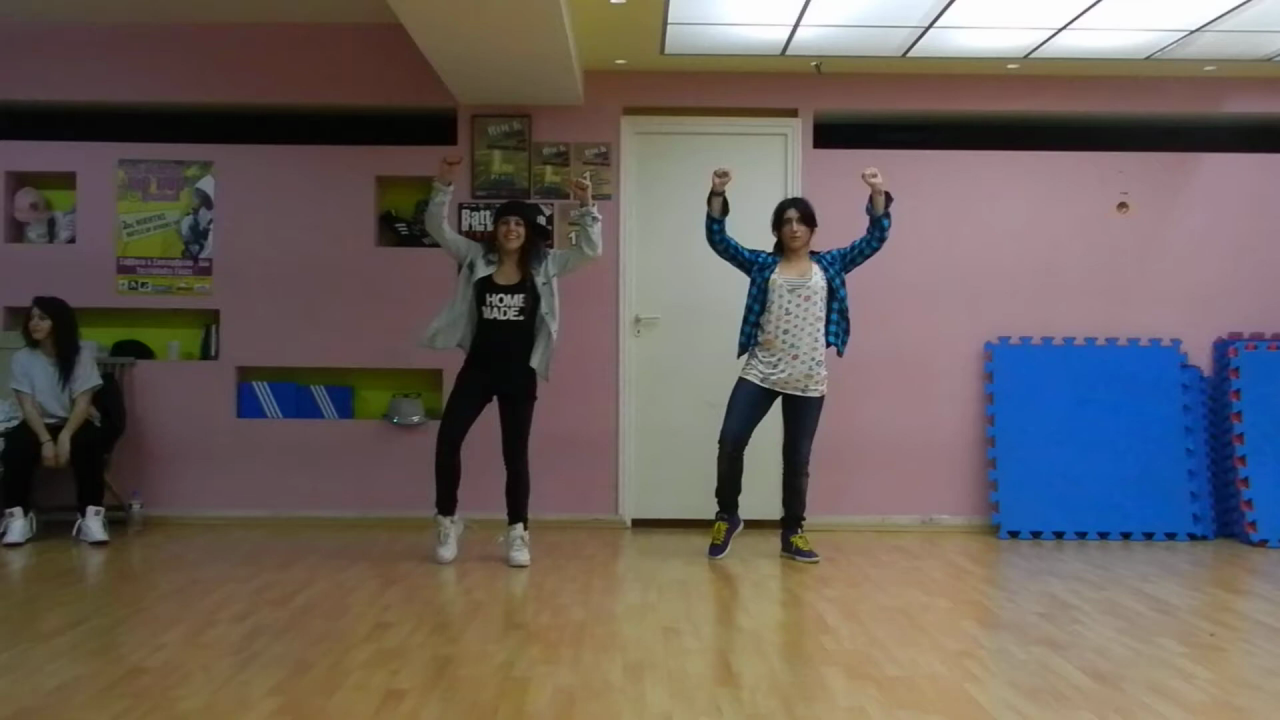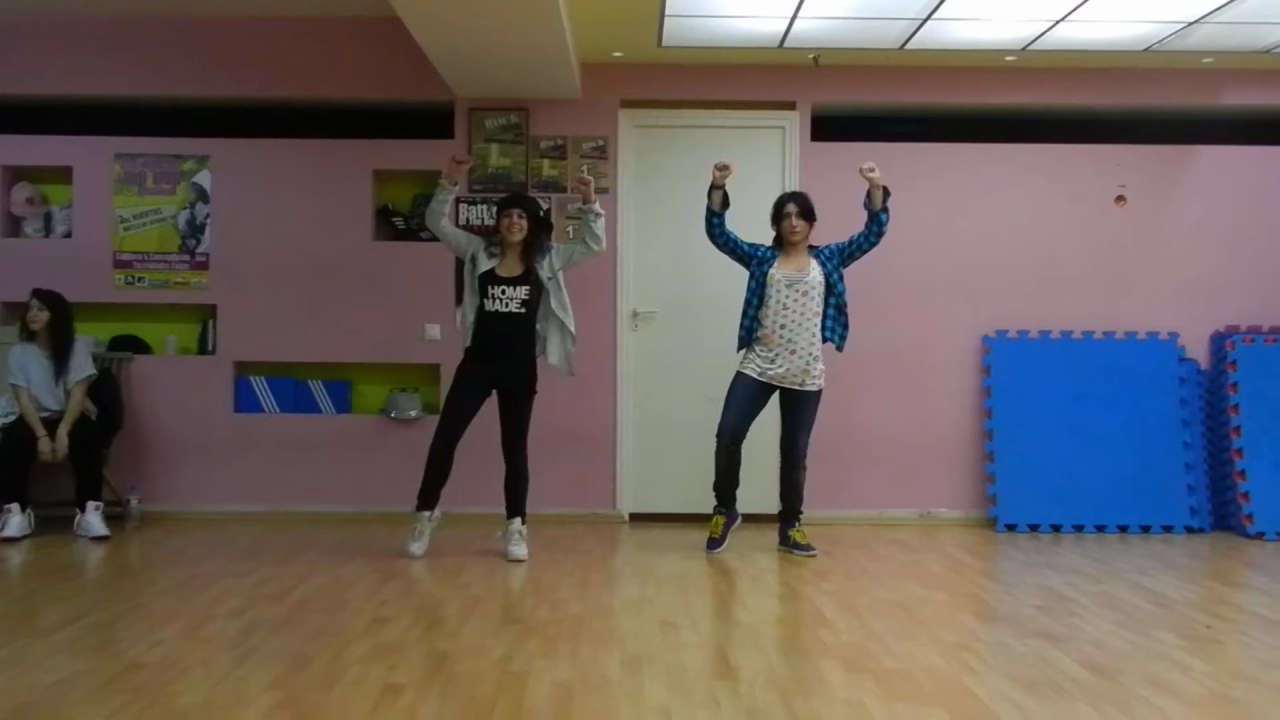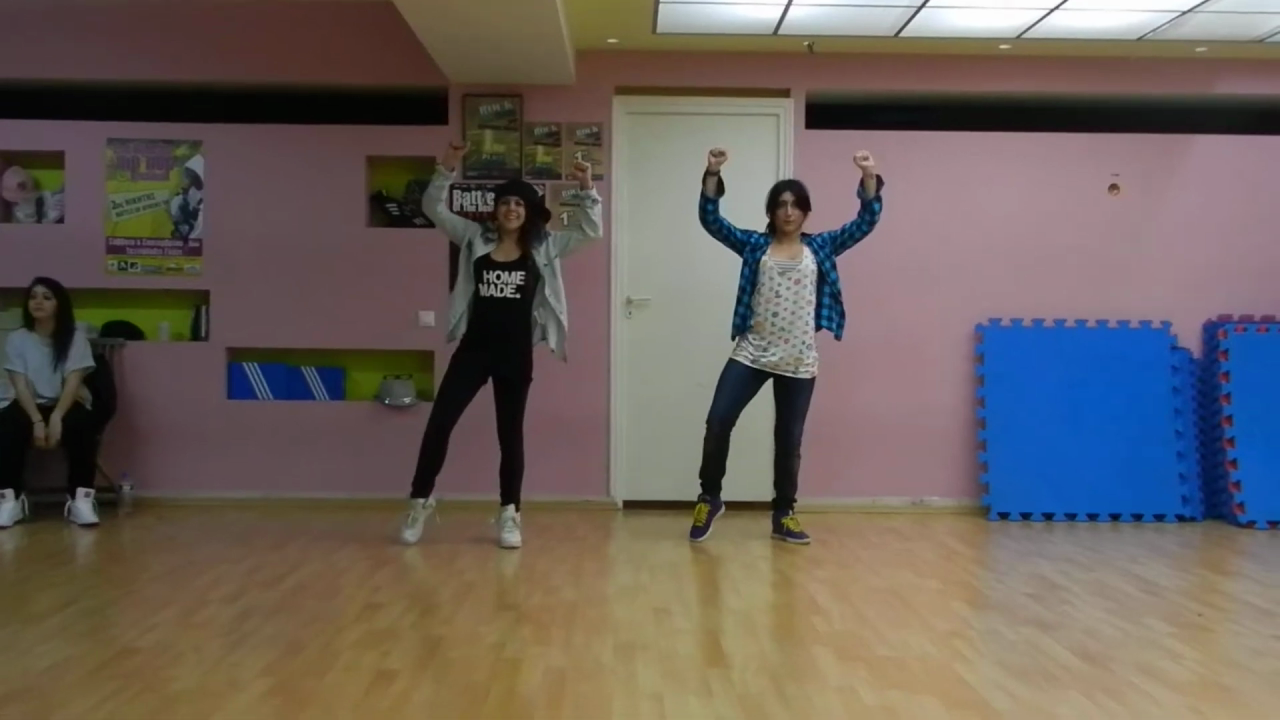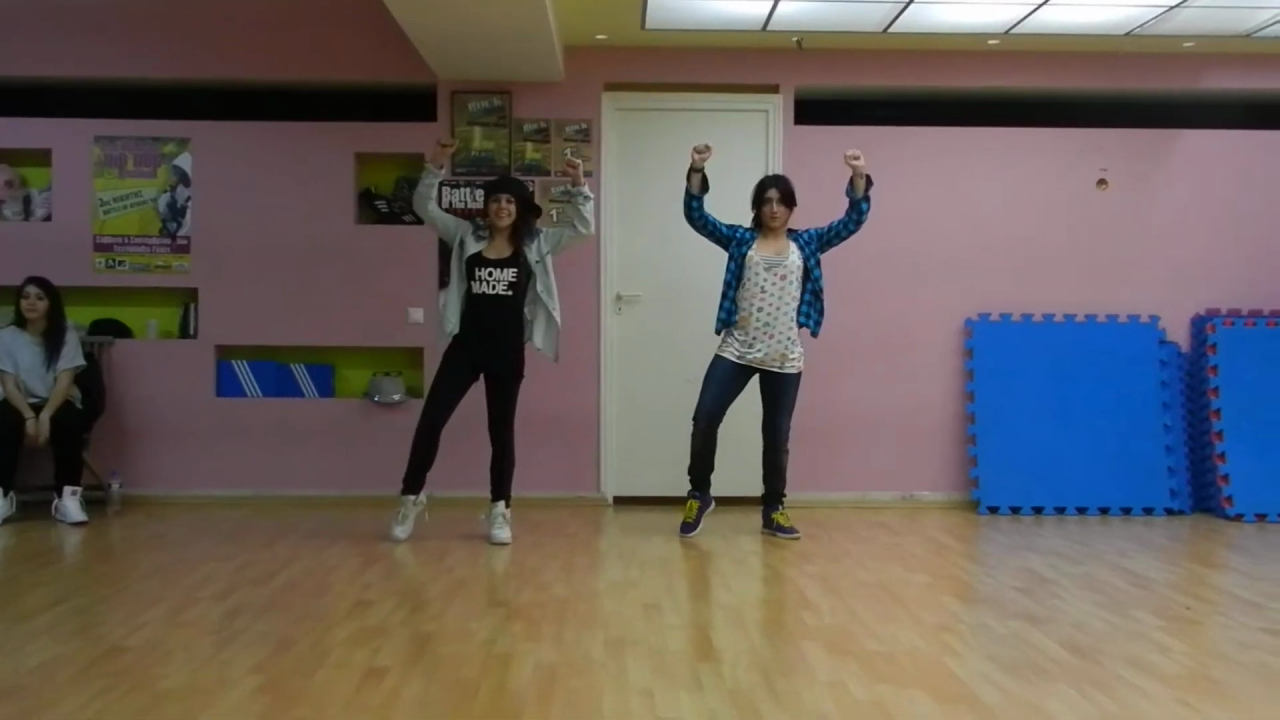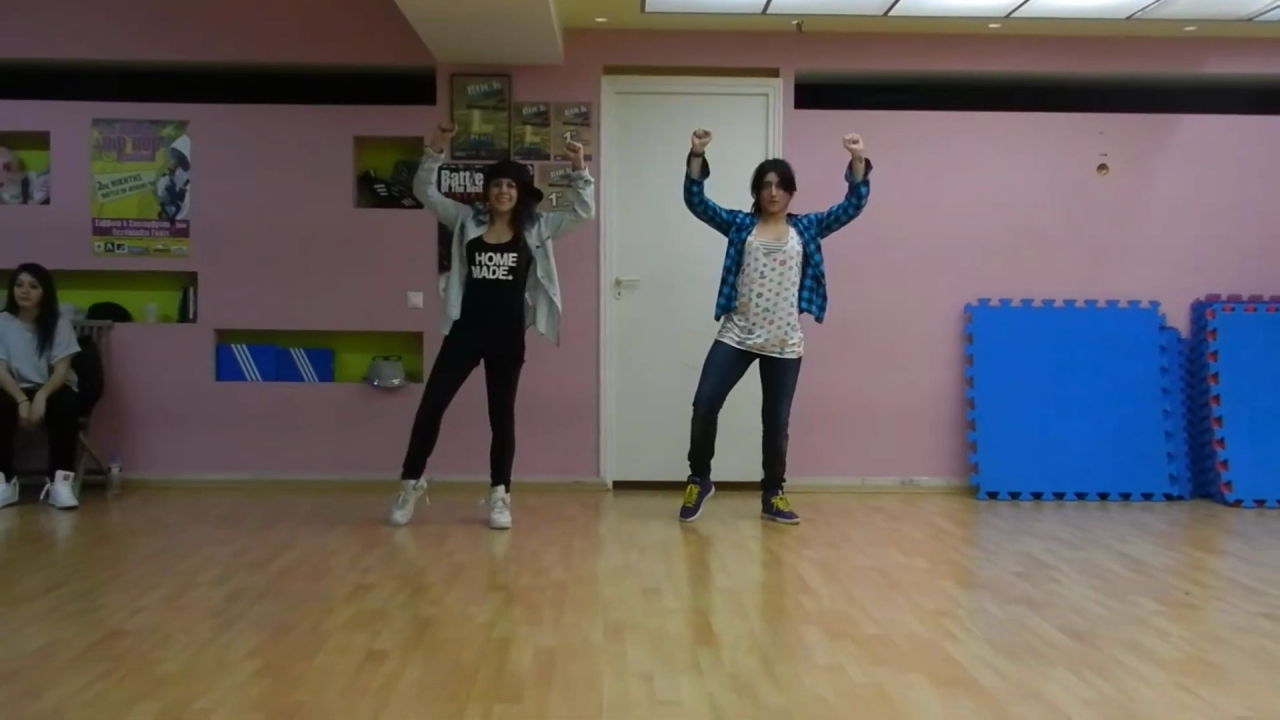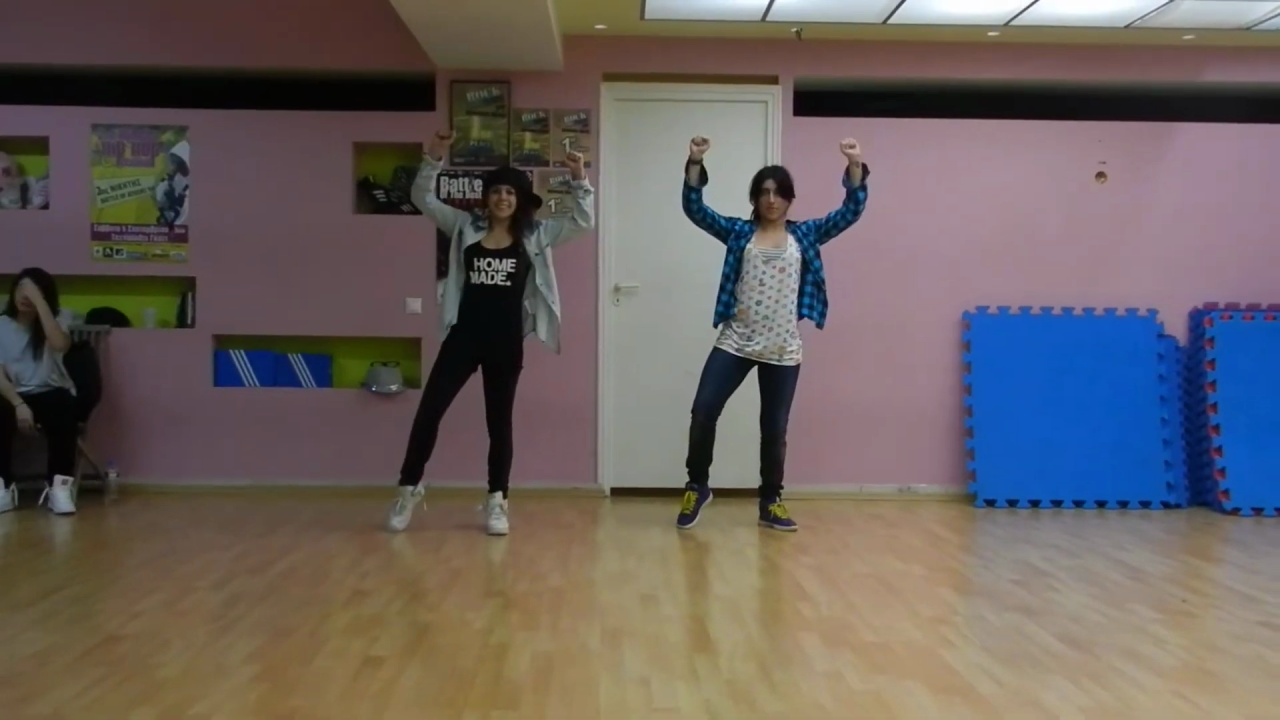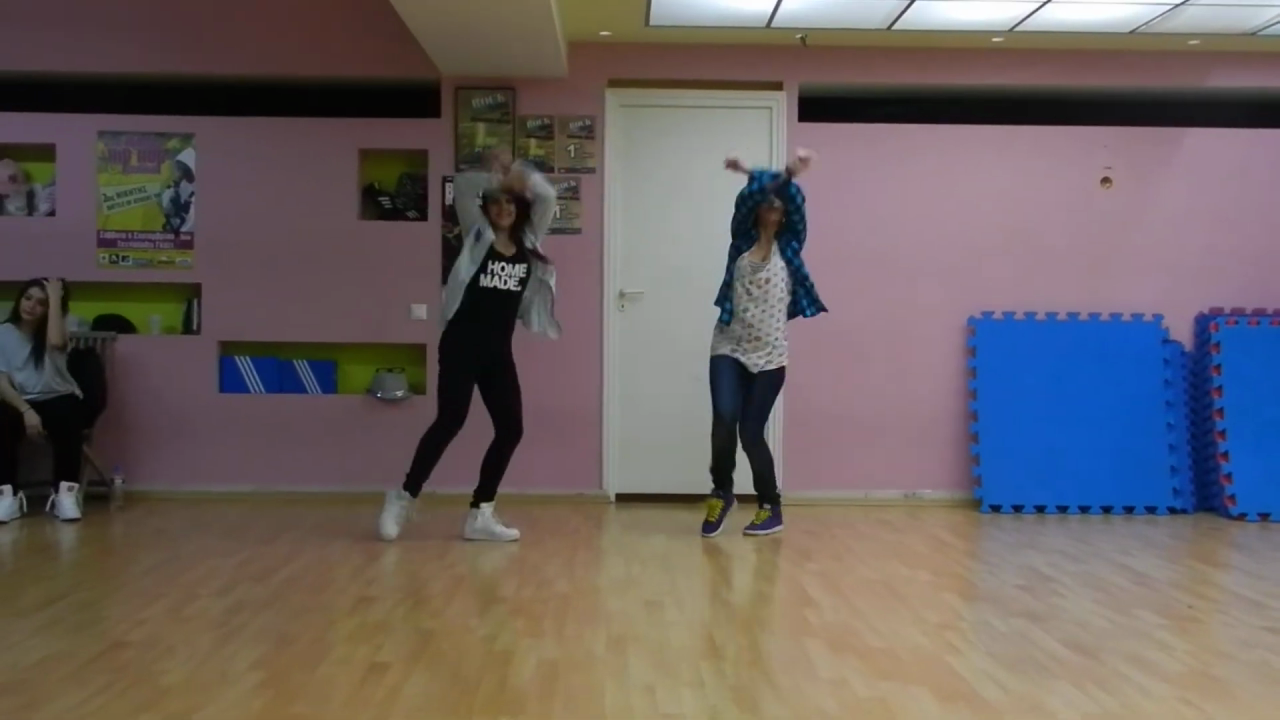
dt=0.4s
person 1, frame 1
left shoulder: (545, 265)
right shoulder: (477, 258)
left elbow: (591, 249)
right elbow: (437, 228)
left wrist: (586, 207)
right wrist: (444, 185)
left hip: (519, 373)
right hip: (478, 368)
left knee: (515, 454)
right knee: (448, 441)
left ankle: (517, 534)
right ankle: (450, 522)
person 1, frame 2
left shoulder: (547, 259)
right shoulder: (478, 252)
left elbow: (594, 244)
right elbow: (437, 223)
left wrist: (589, 203)
right wrist: (450, 184)
left hip: (520, 366)
right hip: (478, 361)
left knee: (515, 448)
right knee: (445, 437)
left ankle: (516, 529)
right ankle: (426, 515)
person 1, frame 3
left shoulder: (544, 246)
right shoulder: (475, 238)
left elbow: (590, 230)
right elbow: (434, 208)
left wrist: (586, 189)
right wrist: (446, 169)
left hip: (515, 353)
right hip: (474, 348)
left knee: (510, 434)
right knee: (439, 424)
left ankle: (510, 516)
right ankle: (420, 502)
person 1, frame 4
left shoulder: (535, 244)
right shoulder: (466, 236)
left elbow: (582, 226)
right elbow: (425, 207)
left wrist: (578, 186)
right wrist: (435, 168)
left hip: (507, 350)
right hip: (465, 345)
left knee: (501, 431)
right knee: (430, 421)
left ankle: (500, 512)
right ankle: (411, 499)
person 1, frame 5
left shoulder: (537, 229)
right shoulder: (467, 221)
left elbow: (583, 211)
right elbow: (425, 192)
left wrist: (579, 170)
right wrist: (435, 152)
left hip: (508, 335)
right hip: (466, 330)
left knee: (502, 415)
right knee: (431, 405)
left ankle: (500, 496)
right ankle: (411, 484)
person 1, frame 6
left shoulder: (535, 235)
right shoulder: (466, 227)
left elbow: (582, 222)
right elbow: (425, 199)
left wrist: (579, 181)
right wrist: (433, 159)
left hip: (505, 342)
right hip: (464, 337)
left knee: (500, 422)
right knee: (429, 412)
left ankle: (497, 503)
right ankle: (408, 490)
person 1, frame 7
left shoulder: (529, 240)
right shoulder: (477, 232)
left elbow: (548, 198)
right elbow: (461, 188)
left wrist: (523, 177)
right wrist: (496, 176)
left hip: (498, 351)
right hip: (461, 342)
left knee: (511, 429)
right knee: (450, 422)
left ankle: (481, 514)
right ankle: (403, 497)
person 2, frame 1
left shoulder: (829, 265)
right shoulder: (762, 264)
left elbow: (874, 239)
right elbow: (718, 240)
left wrist: (878, 194)
right wrist: (717, 195)
left hip: (809, 380)
right hip: (761, 373)
left knee: (798, 458)
right knee: (730, 441)
left ankle: (793, 534)
right ankle: (727, 517)
person 2, frame 2
left shoulder: (828, 259)
right shoulder: (761, 259)
left elbow: (873, 234)
right elbow: (718, 234)
left wrist: (875, 189)
right wrist: (718, 188)
left hip: (806, 374)
right hip: (759, 367)
left knee: (795, 453)
right knee: (728, 435)
left ankle: (790, 528)
right ankle: (725, 511)
person 2, frame 3
left shoulder: (821, 247)
right shoulder: (755, 245)
left elbow: (865, 222)
right elbow: (711, 220)
left wrist: (869, 177)
right wrist: (712, 174)
left hip: (799, 362)
right hip: (752, 355)
left knee: (789, 440)
right knee: (718, 422)
left ankle: (783, 515)
right ankle: (709, 499)
person 2, frame 4
left shoulder: (806, 244)
right shoulder: (740, 240)
left elbow: (852, 221)
right elbow: (696, 216)
left wrist: (858, 176)
right wrist: (696, 171)
left hip: (784, 358)
right hip: (737, 351)
left knee: (777, 436)
right knee: (705, 419)
left ankle: (773, 510)
right ankle: (699, 496)
person 2, frame 5
left shoulder: (806, 228)
right shoulder: (740, 225)
left elbow: (852, 206)
right elbow: (696, 201)
left wrist: (858, 161)
right wrist: (697, 155)
left hip: (785, 343)
right hip: (736, 336)
left knee: (776, 421)
right knee: (704, 404)
left ankle: (773, 495)
right ankle: (699, 481)
person 2, frame 6
left shoulder: (805, 235)
right shoulder: (738, 232)
left elbow: (851, 211)
right elbow: (694, 209)
left wrist: (854, 165)
right wrist: (695, 163)
left hip: (783, 350)
right hip: (736, 343)
left knee: (774, 427)
right knee: (703, 412)
left ankle: (771, 502)
right ankle: (697, 488)
person 2, frame 7
left shoulder: (791, 241)
right shoulder: (743, 237)
left elbow: (795, 199)
right elbow: (750, 196)
right wrist: (786, 174)
left hip: (769, 357)
right hip: (728, 349)
left knee: (751, 432)
right knee: (725, 417)
left ankle: (770, 505)
right ankle: (721, 494)
person 3, frame 1
left shoulder: (81, 356)
right shoulder: (22, 358)
left elbow: (83, 403)
right elbow: (28, 406)
left wrist: (65, 436)
right wrist: (46, 440)
left hip: (74, 423)
right hip: (39, 424)
left knee: (89, 442)
left ankle: (91, 517)
person 3, frame 2
left shoulder: (77, 347)
left elbow: (78, 394)
right elbow: (24, 400)
left wrist: (63, 431)
right wrist: (41, 435)
left hip: (71, 417)
right hip: (35, 419)
left knee: (86, 437)
left ankle: (89, 513)
person 3, frame 3
left shoulder: (75, 337)
left elbow: (73, 383)
left wrist: (56, 417)
right wrist: (36, 421)
left hip: (66, 405)
right hip: (30, 405)
left knee: (80, 424)
left ankle: (81, 498)
person 3, frame 4
left shoulder: (66, 336)
left elbow: (64, 382)
left wrist: (45, 415)
right wrist: (29, 416)
left hip: (56, 403)
left knee: (70, 422)
left ankle: (68, 497)
person 3, frame 5
left shoulder: (59, 323)
left elbow: (62, 370)
left wrist: (41, 396)
right wrist: (22, 400)
left hip: (51, 389)
left knee: (66, 406)
left ankle: (61, 482)
person 3, frame 6
left shoulder: (56, 320)
left elbow: (60, 344)
left wrist: (39, 300)
left hip: (50, 393)
left knee: (65, 411)
left ankle: (60, 486)
person 3, frame 7
left shoulder: (50, 332)
left elbow: (56, 342)
left wrist: (56, 299)
right wrist: (26, 411)
left hip: (56, 399)
left knee: (70, 415)
left ankle: (65, 493)
